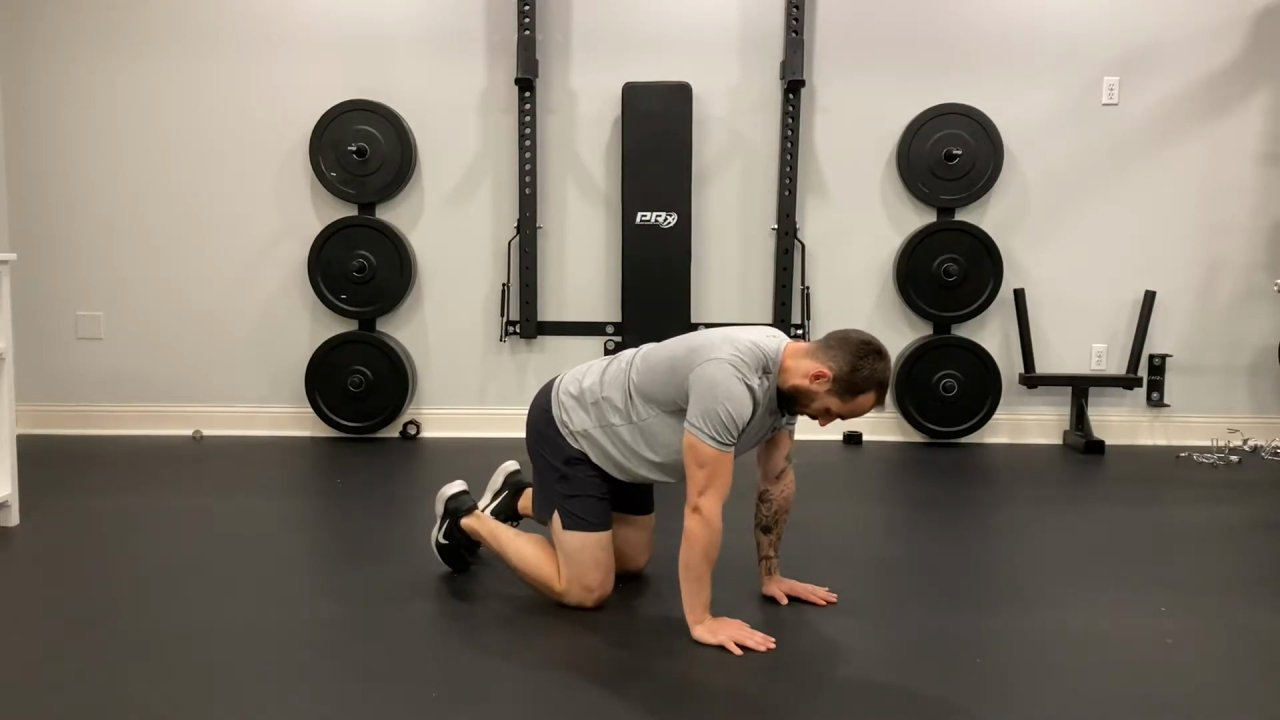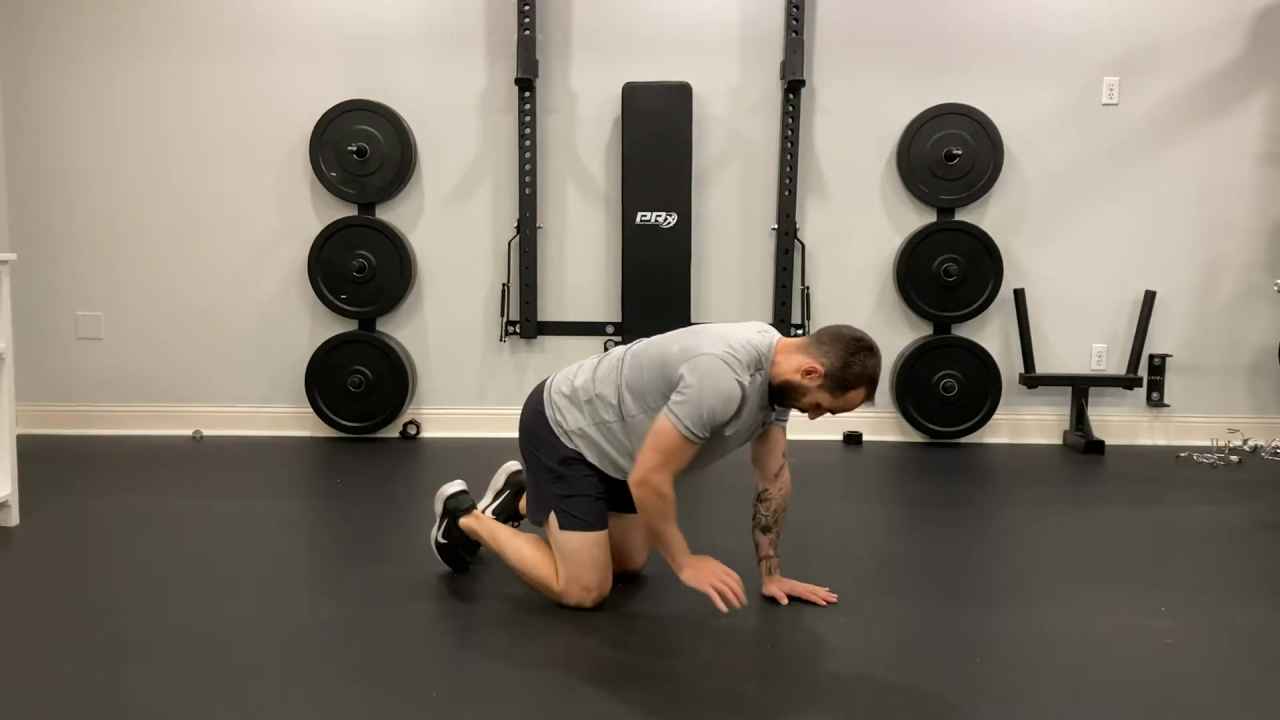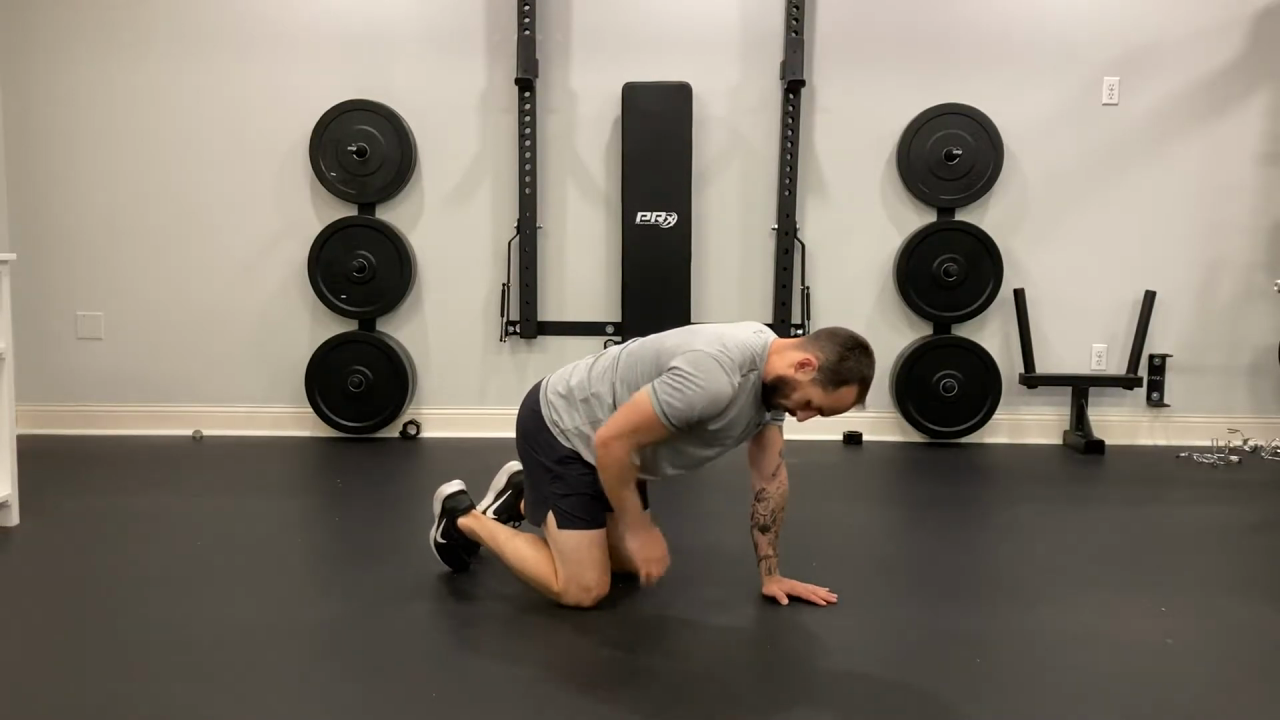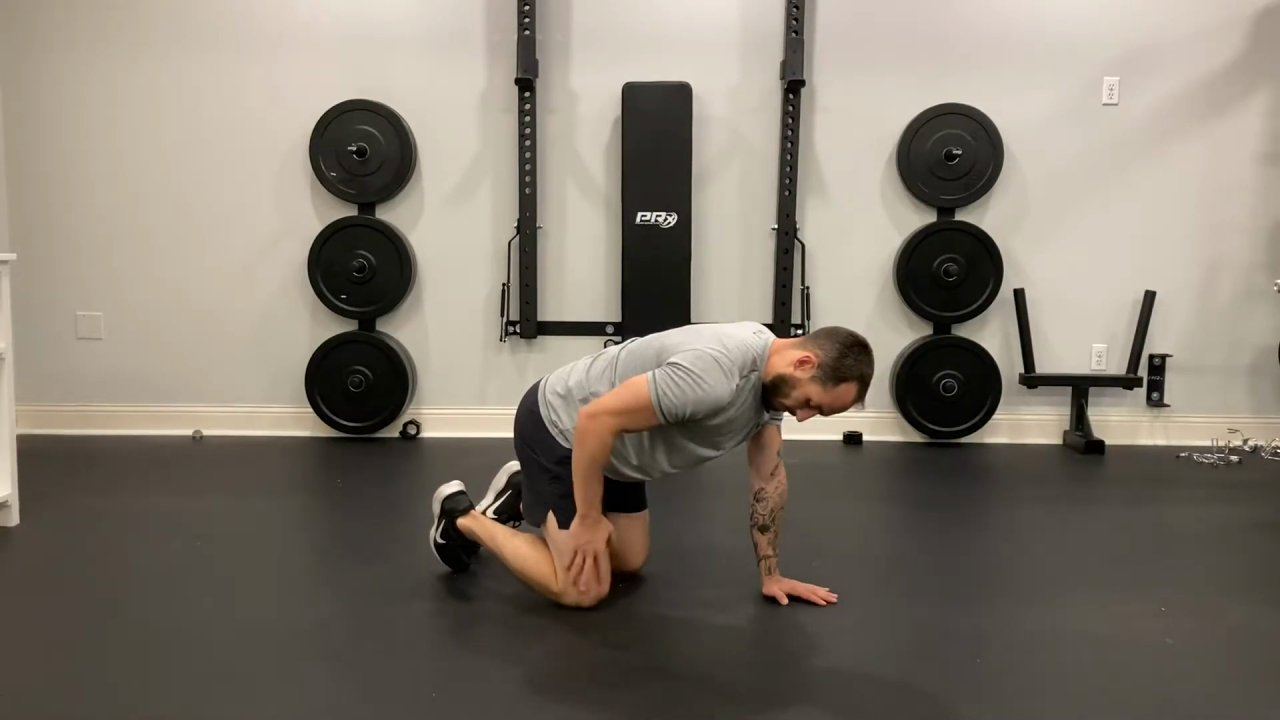
dt=0.4s
person 1, frame 1
left shoulder: (788, 370)
right shoulder: (730, 380)
left elbow: (777, 480)
right elbow: (703, 507)
left wrist: (770, 574)
right wrist: (700, 620)
left hip: (615, 434)
right hip: (568, 426)
left knee: (631, 563)
right knee: (586, 589)
left ankle: (518, 496)
right ankle: (465, 517)
person 1, frame 2
left shoulder: (777, 368)
right shoulder: (722, 377)
left elbow: (772, 476)
right elbow: (649, 478)
left wrist: (770, 573)
right wrist: (686, 563)
left hip: (606, 437)
right hip: (563, 425)
left knee: (631, 561)
right knee: (584, 588)
left ankle: (523, 495)
right ankle: (464, 516)
person 1, frame 3
left shoulder: (773, 370)
right shoulder: (713, 375)
left elbow: (769, 476)
right elbow: (610, 441)
left wrist: (770, 573)
right wrist: (637, 528)
left hip: (604, 433)
right hip: (558, 425)
left knee: (630, 562)
right knee: (583, 589)
left ankle: (522, 497)
right ankle: (464, 518)
person 1, frame 4
left shoulder: (771, 372)
right shoulder: (714, 374)
left elbow: (768, 476)
right elbow: (596, 419)
left wrist: (770, 572)
right wrist: (588, 520)
left hip: (606, 440)
right hip: (558, 424)
left knee: (630, 562)
right knee: (583, 590)
left ankle: (521, 496)
right ankle: (462, 519)
